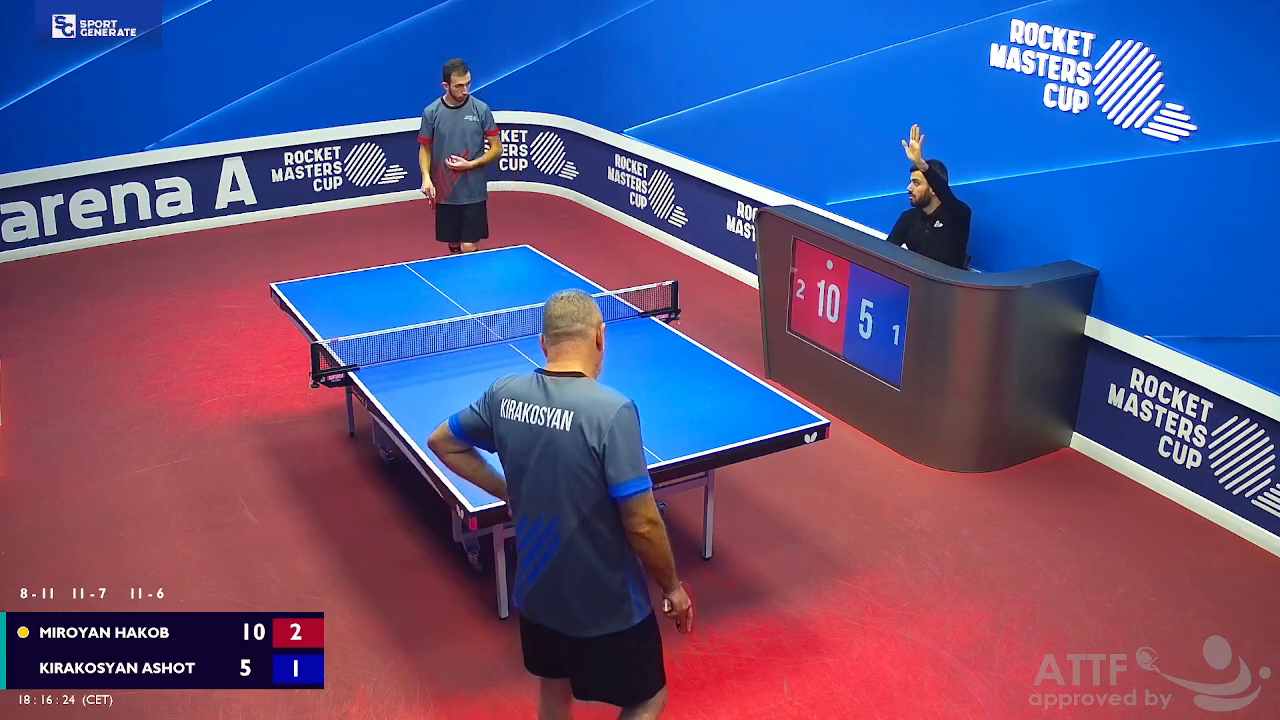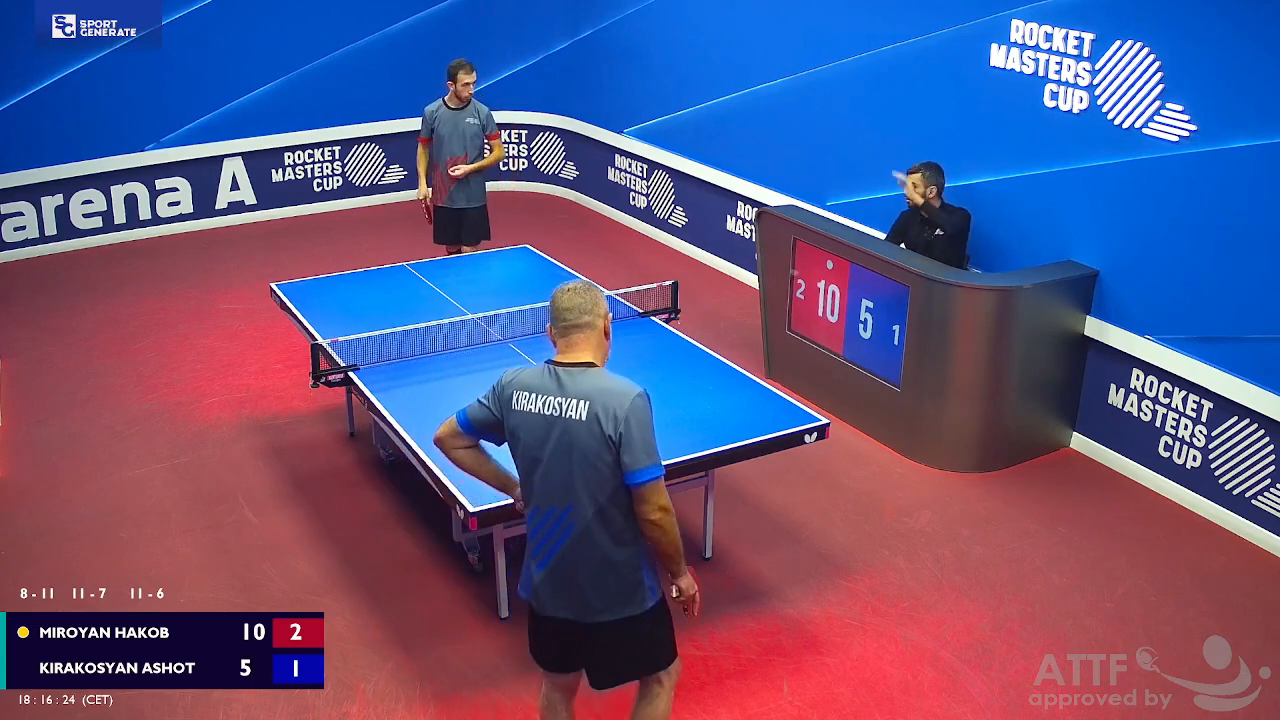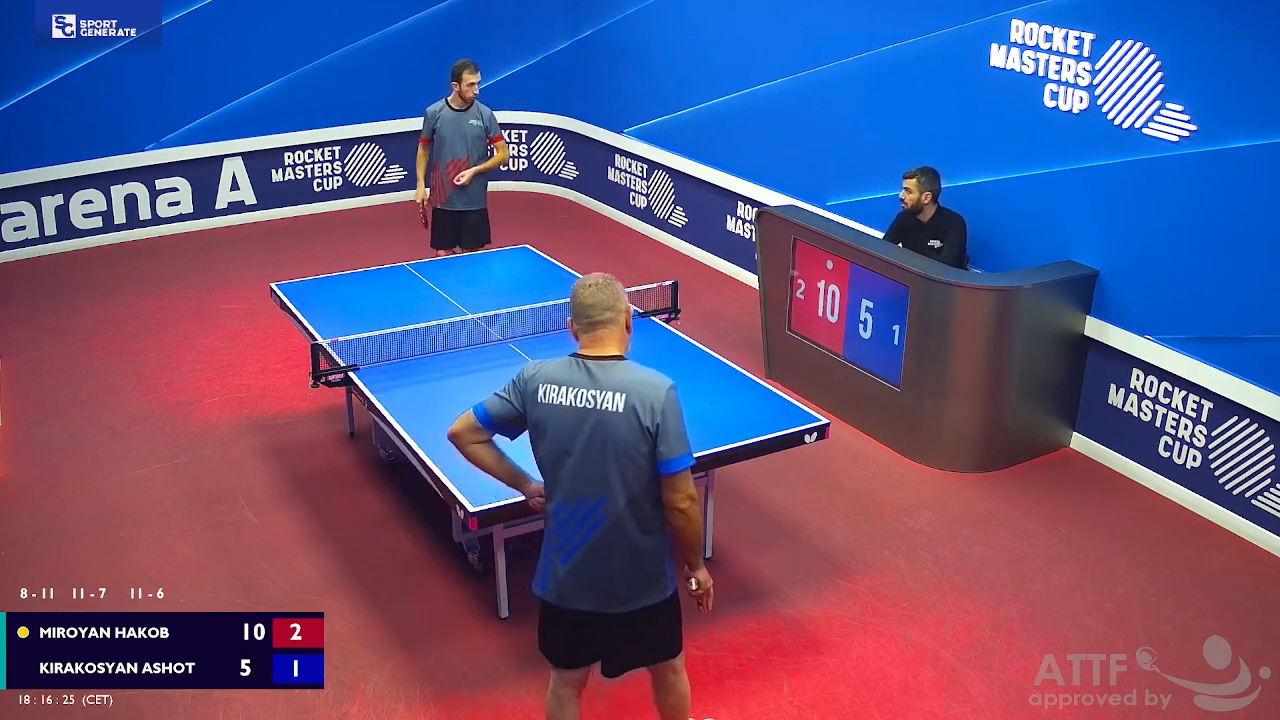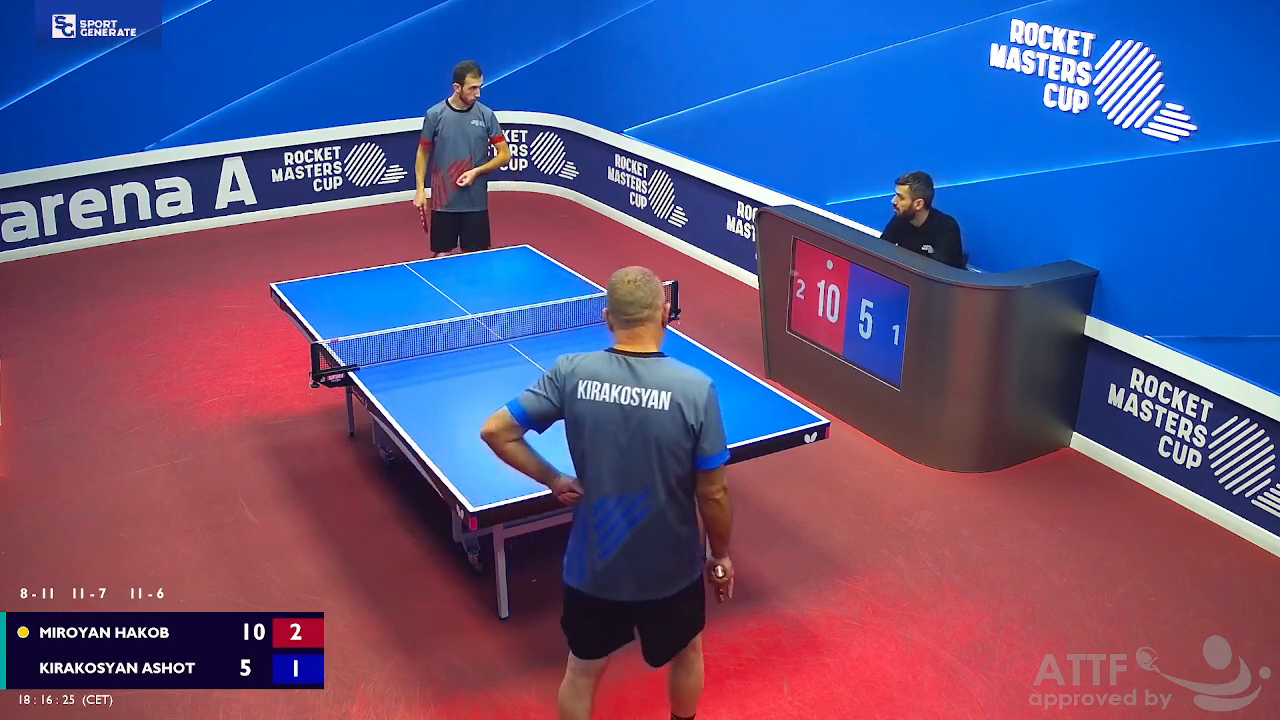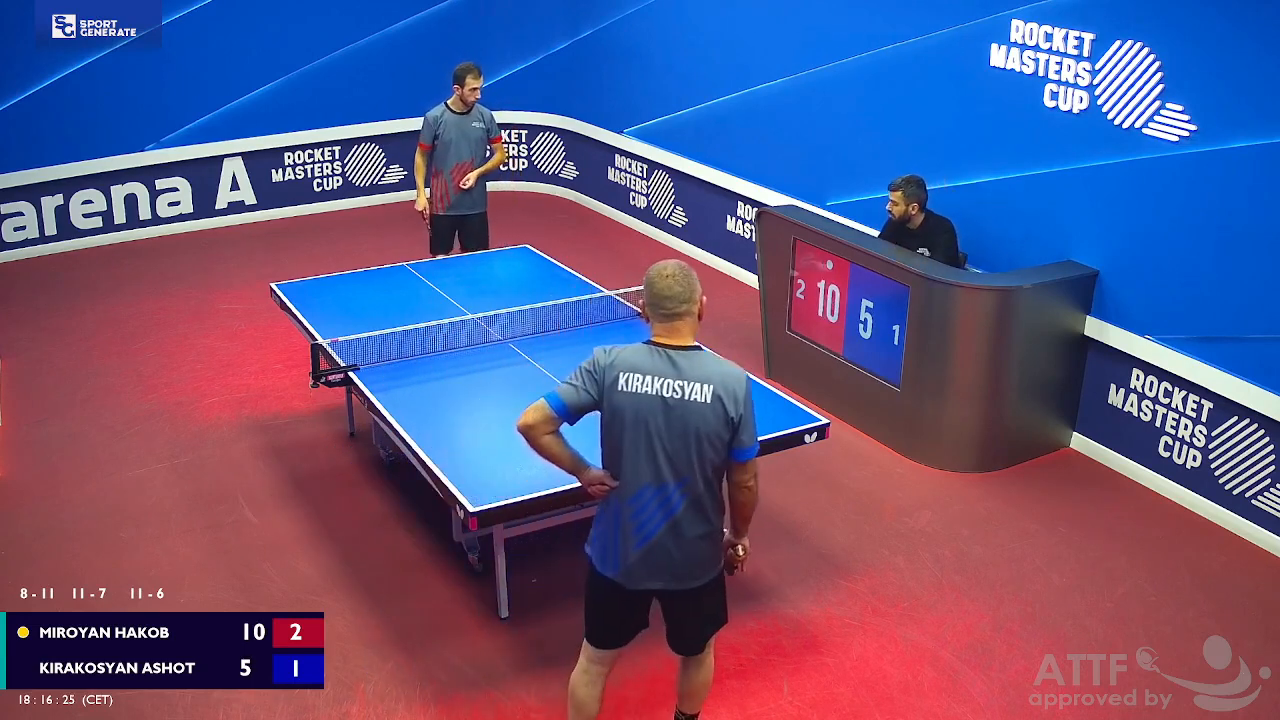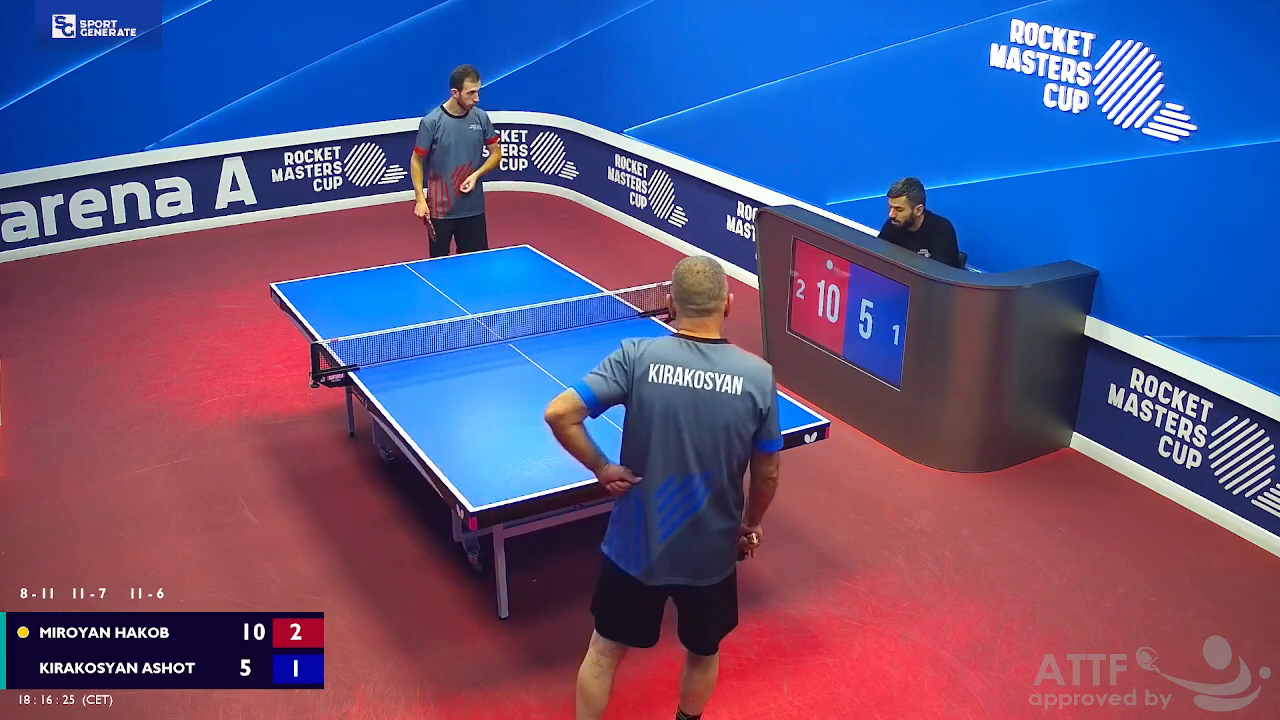
dt=0.2s
person 1, frame 1
left shoulder: (503, 393)
right shoulder: (612, 410)
left elbow: (442, 442)
right elbow: (642, 523)
right wrist: (672, 586)
left hip: (537, 592)
right hip: (606, 603)
person 1, frame 2
left shoulder: (514, 386)
right shoulder: (625, 399)
left elbow: (448, 438)
right elbow: (653, 511)
right wrist: (679, 572)
left hip: (547, 582)
right hip: (621, 589)
right knee: (660, 677)
person 1, frame 3
left shoulder: (535, 380)
right shoulder: (655, 391)
left elbow: (462, 434)
right elbow: (680, 500)
left wrist: (525, 484)
right wrist: (696, 565)
left hip: (565, 574)
right hip: (642, 577)
left knee: (566, 682)
right knee: (667, 669)
person 1, frame 4
left shoulder: (571, 373)
right shoulder: (695, 388)
left elbow: (495, 432)
right elbow: (712, 493)
left wrist: (554, 479)
right wrist: (721, 554)
left hip: (593, 563)
right hip: (670, 565)
left knee: (583, 672)
right knee: (687, 654)
person 1, frame 5
left shoulder: (609, 364)
right shoulder: (731, 381)
left elbow: (532, 424)
right elbow: (744, 481)
left wrist: (584, 472)
right wrist: (739, 534)
left hip: (618, 551)
right hip: (695, 555)
left knee: (595, 659)
right knee: (697, 652)
person 1, frame 6
left shoulder: (636, 356)
right shoulder: (757, 375)
left elbow: (559, 414)
right elbow: (767, 475)
left wrist: (602, 467)
right wrist: (750, 524)
left hip: (634, 546)
right hip: (711, 551)
left knee: (605, 652)
right knee: (704, 653)
person 2, frame 1
left shoulder: (481, 109)
right shoulder: (431, 112)
left elbow: (496, 147)
right elbow: (425, 148)
left wrist: (471, 164)
right wrist: (426, 177)
left hip: (474, 194)
right hip: (445, 194)
left knee: (469, 249)
right knee: (454, 248)
person 2, frame 2
left shoulder: (482, 112)
right shoulder: (431, 112)
left elbow: (499, 152)
right elbow: (423, 148)
left wrist: (470, 168)
right wrist: (422, 181)
left hip: (473, 198)
right hip: (443, 198)
left knee: (469, 251)
right knee: (452, 250)
person 2, frame 3
left shoulder: (485, 115)
right shoulder: (434, 113)
left elbow: (503, 154)
right elbow: (424, 149)
left wrist: (474, 171)
right wrist: (421, 184)
left hip: (474, 201)
right hip: (443, 200)
left knee: (470, 255)
right knee: (444, 254)
person 2, frame 4
left shoulder: (486, 115)
right shoulder: (435, 115)
left elbow: (504, 154)
right elbow: (423, 152)
left wrist: (476, 172)
right wrist: (420, 189)
left hip: (475, 203)
right hip: (443, 203)
right knee: (442, 257)
person 2, frame 5
left shoulder: (485, 116)
right shoulder: (434, 117)
left elbow: (500, 154)
right elbow: (421, 156)
left wrist: (477, 173)
right wrist: (421, 193)
left hip: (475, 205)
right hip: (442, 205)
right knee: (440, 259)
person 2, frame 6
left shoulder: (481, 118)
right shoulder: (431, 122)
left elbow: (496, 153)
right elbow: (416, 161)
left wrist: (476, 175)
right wrist: (420, 199)
left hip: (472, 207)
right hip: (440, 209)
